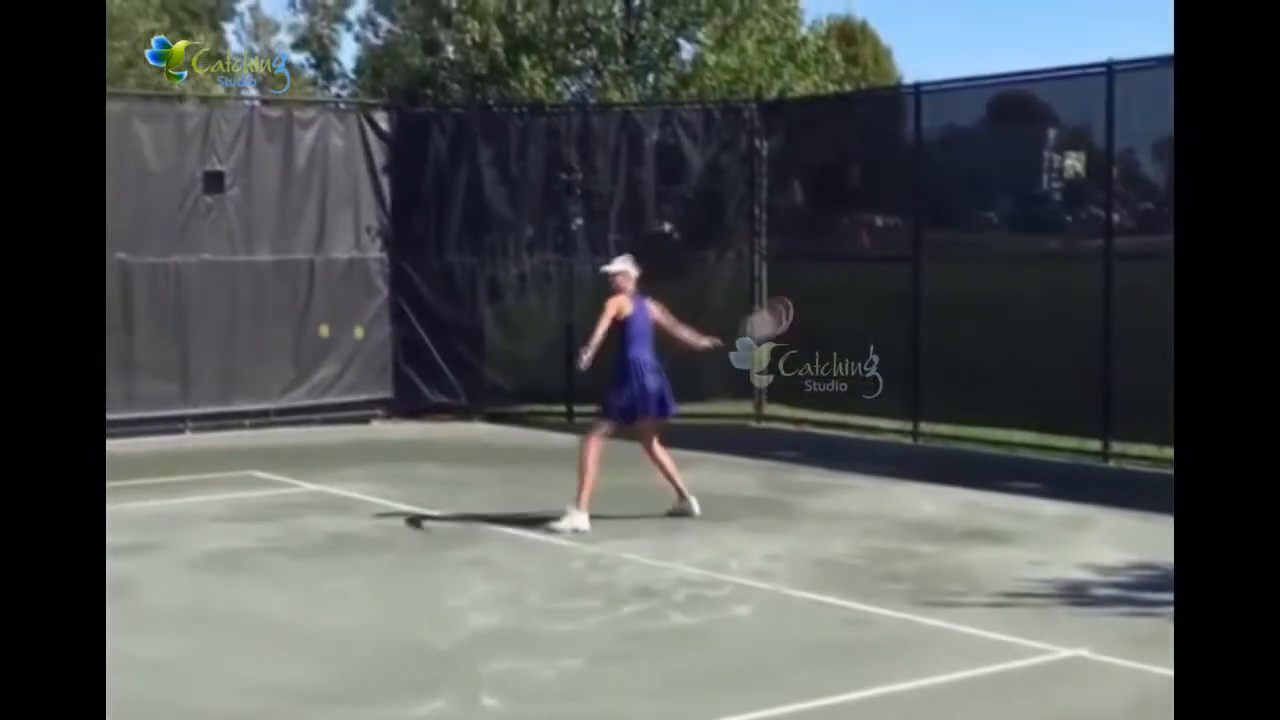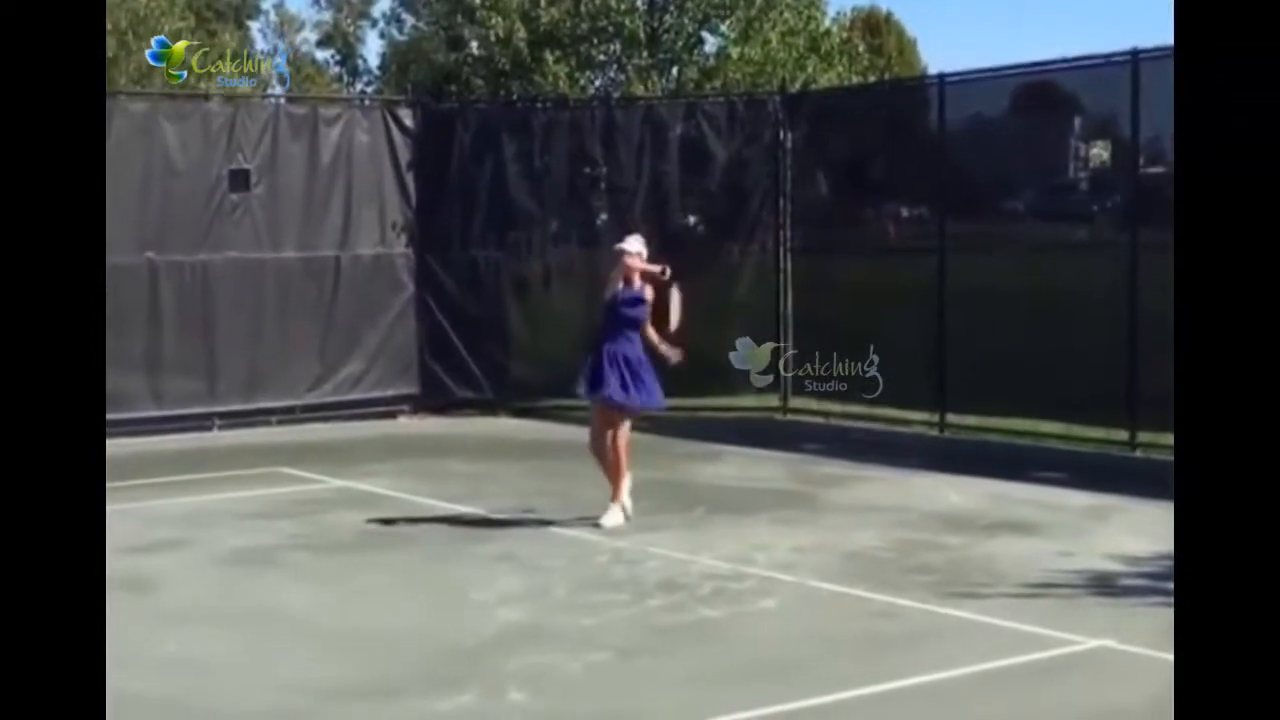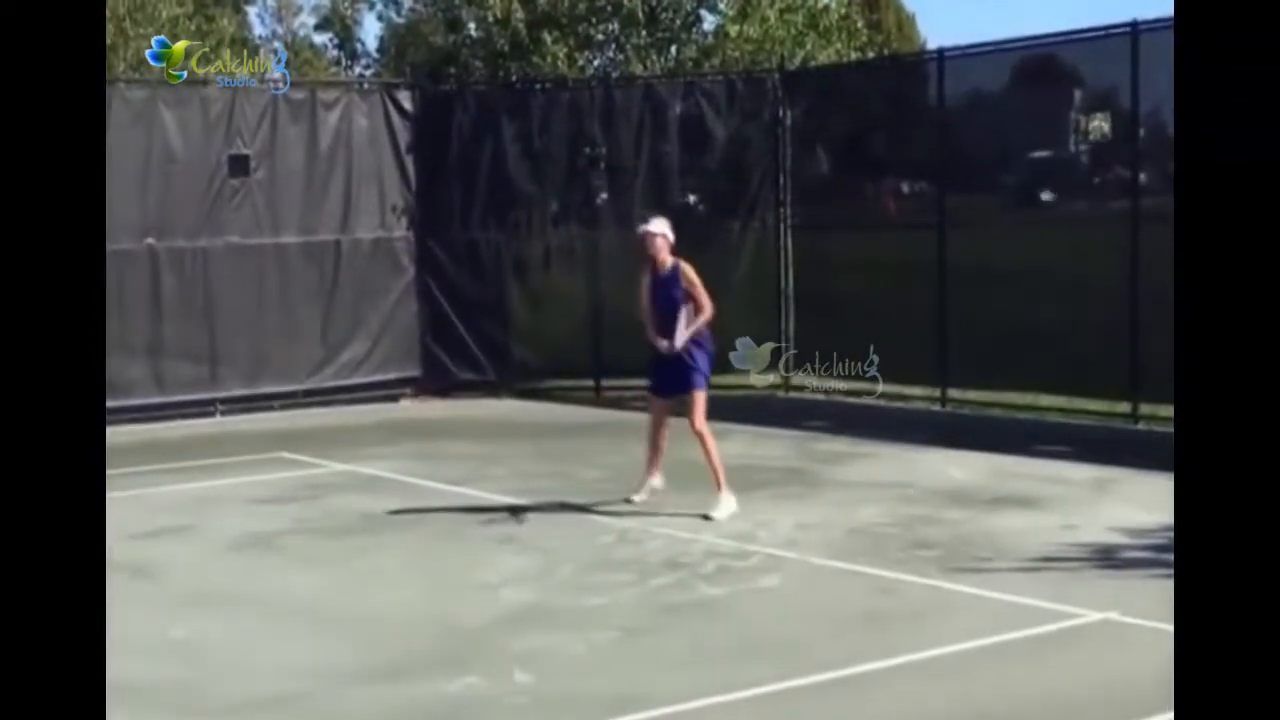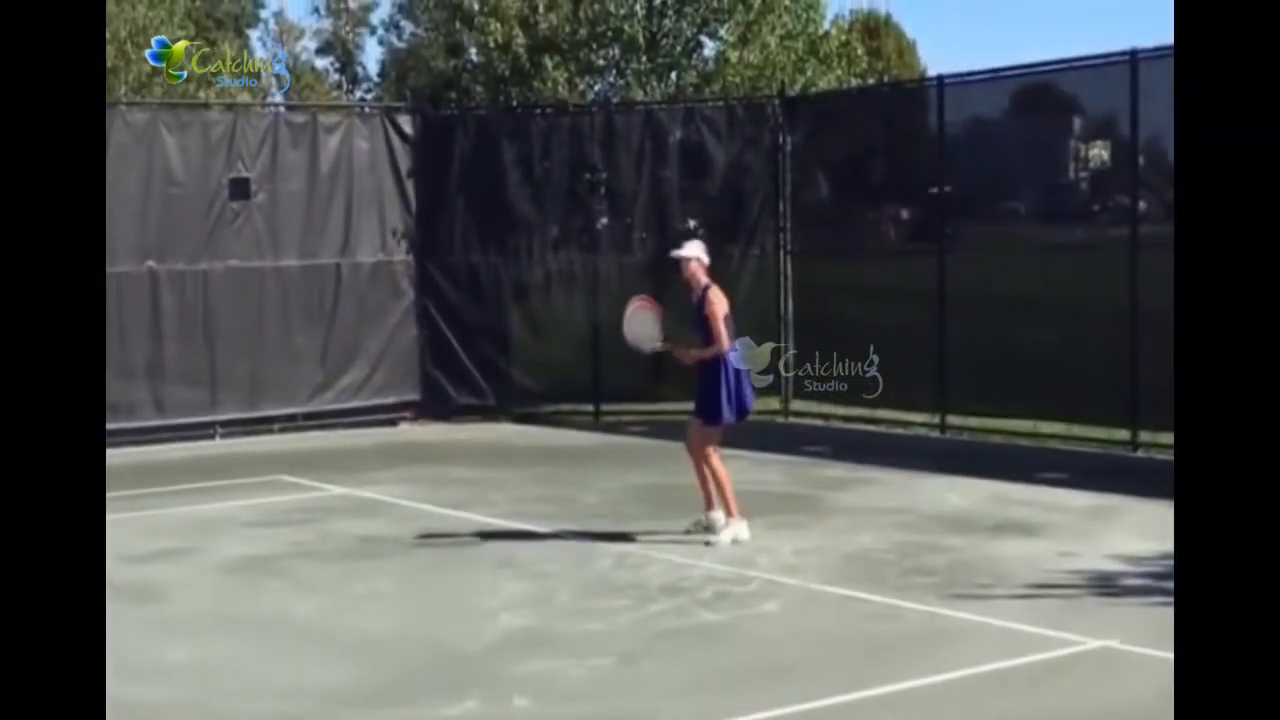
dt=0.7s
person 1, frame 1
left shoulder: (616, 301)
right shoulder: (648, 304)
left elbow: (602, 325)
right elbow: (675, 327)
left wrist: (588, 351)
right wrist: (702, 341)
left hip: (630, 374)
right hip: (651, 374)
left knee: (592, 440)
right knee: (651, 443)
left ankle: (579, 513)
right ankle: (686, 498)
person 1, frame 2
left shoulder: (648, 292)
right shoulder: (616, 281)
right elbow: (625, 265)
left wrist: (662, 348)
right wrist: (657, 270)
left hip: (632, 362)
right hip: (606, 360)
left knee: (618, 440)
right knee: (598, 441)
left ankle: (618, 505)
right ankle: (621, 484)
person 1, frame 3
left shoulder: (684, 271)
right shoulder: (647, 276)
left elbow: (707, 310)
left wrist: (685, 337)
right wrist: (655, 338)
left hip: (692, 351)
right hip: (665, 353)
left knee: (697, 424)
right knee: (656, 422)
left ankle: (725, 495)
right ankle: (652, 477)
person 1, frame 4
left shoulder: (712, 296)
right shoulder: (696, 295)
left elbow: (723, 345)
left wrist: (694, 355)
right wrist: (692, 354)
left hip: (724, 374)
right hip: (712, 374)
left knee: (708, 452)
right knee: (693, 445)
left ankle: (736, 523)
right ankle: (713, 513)
